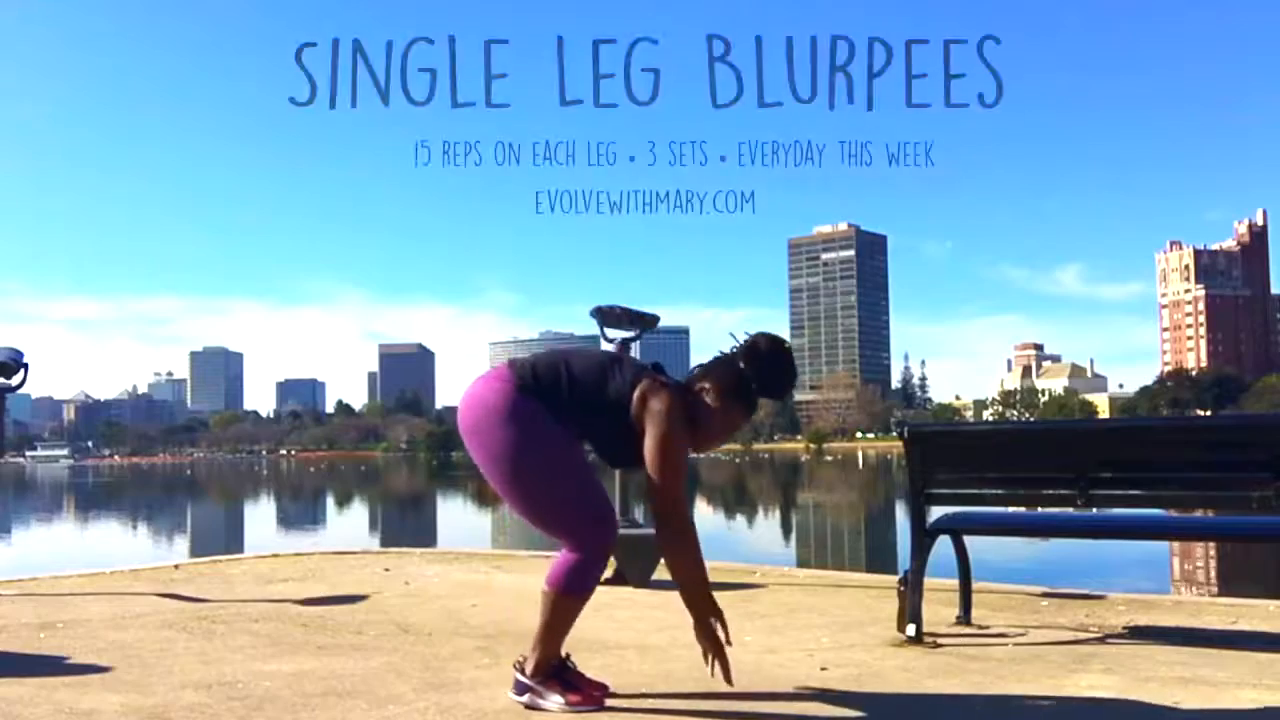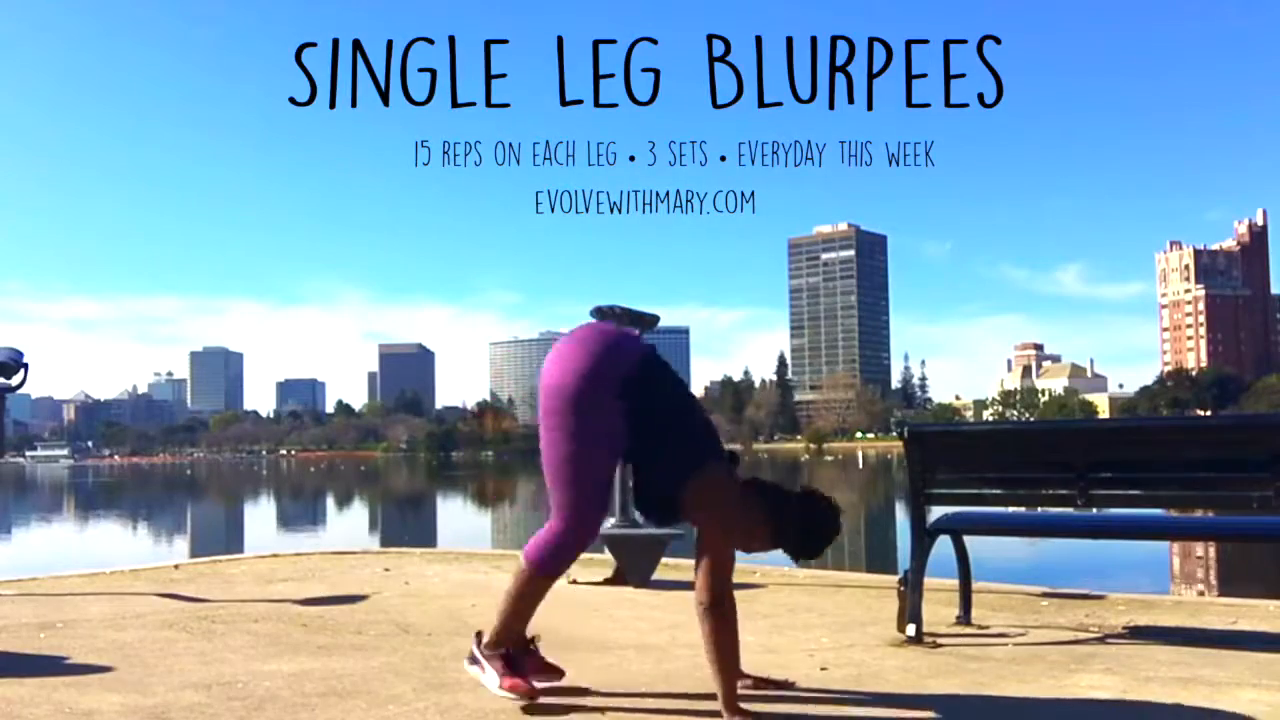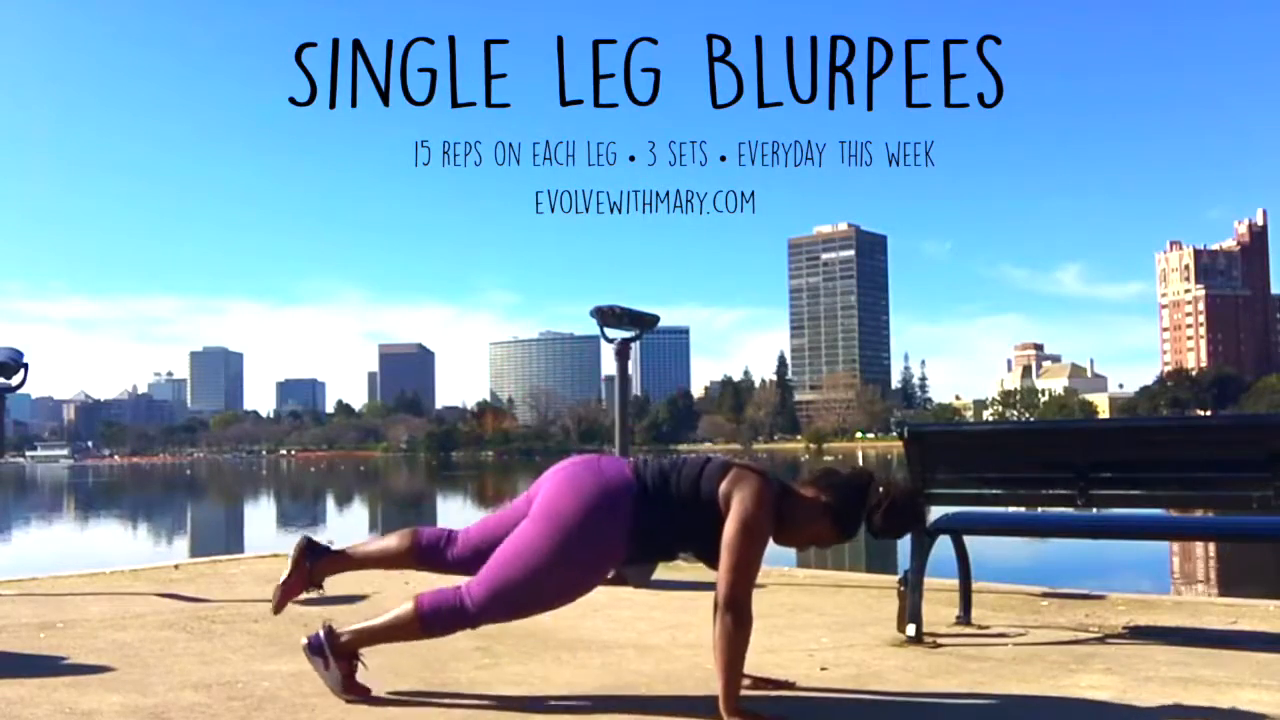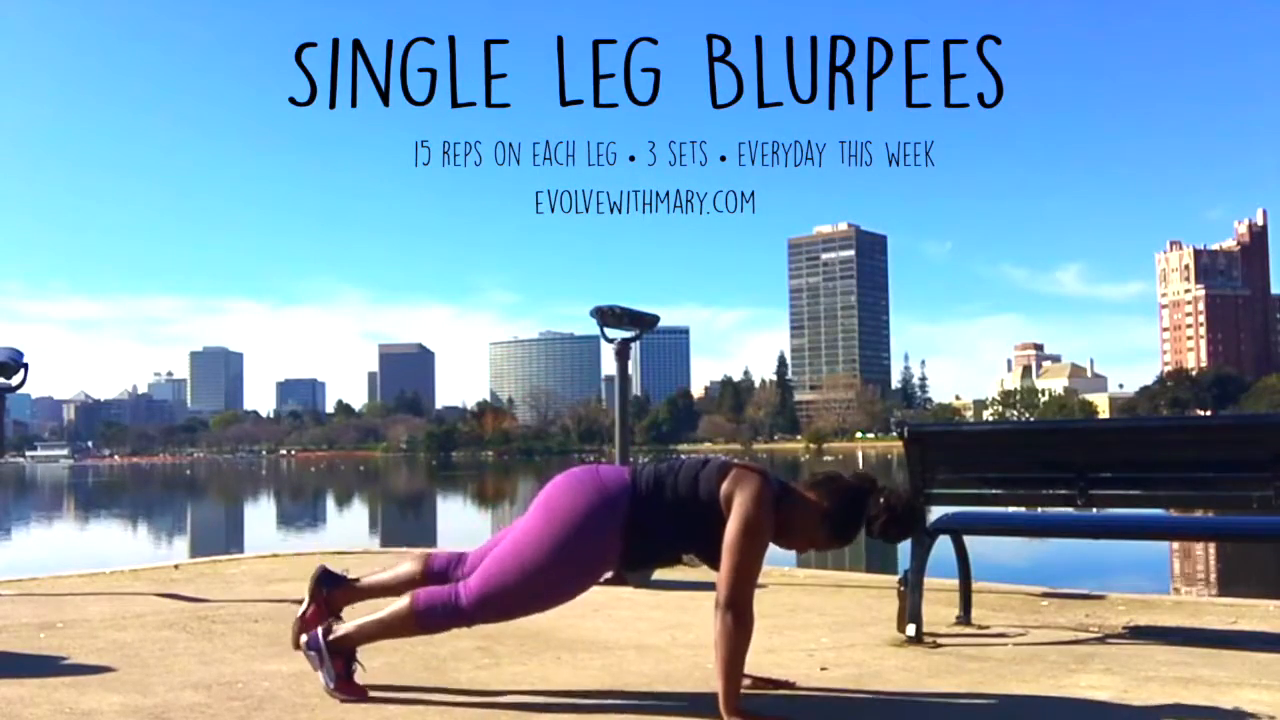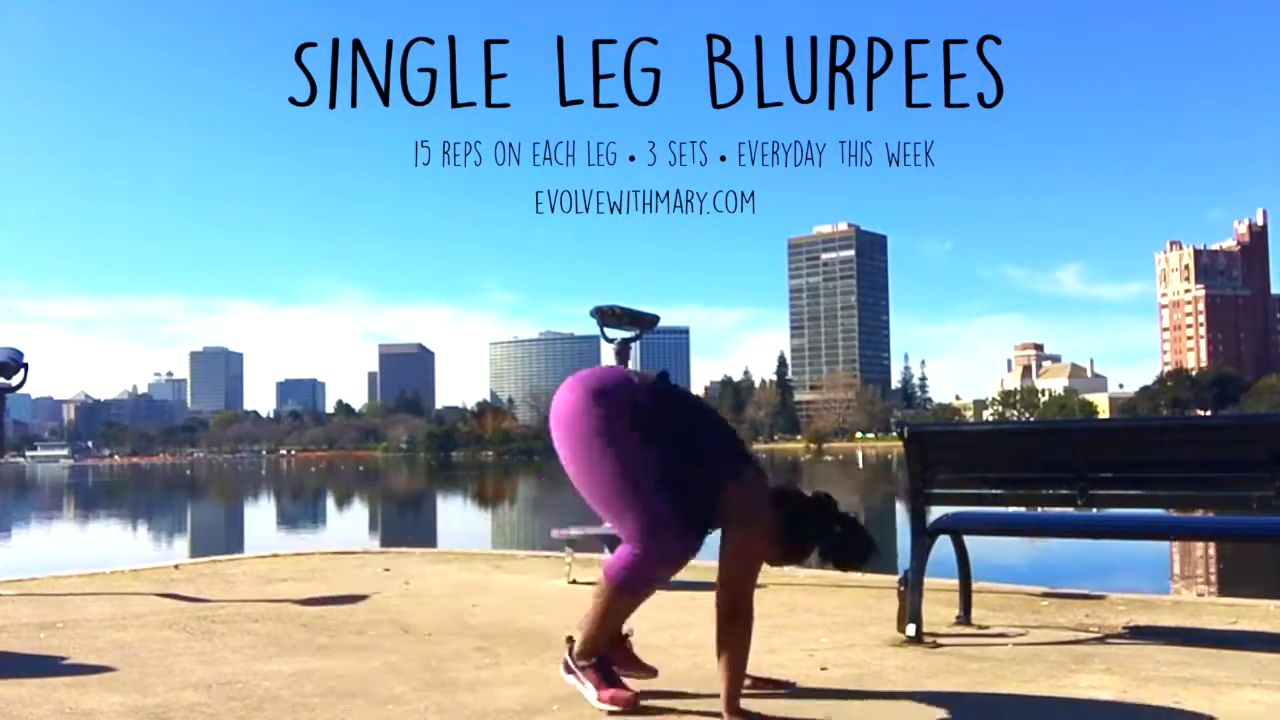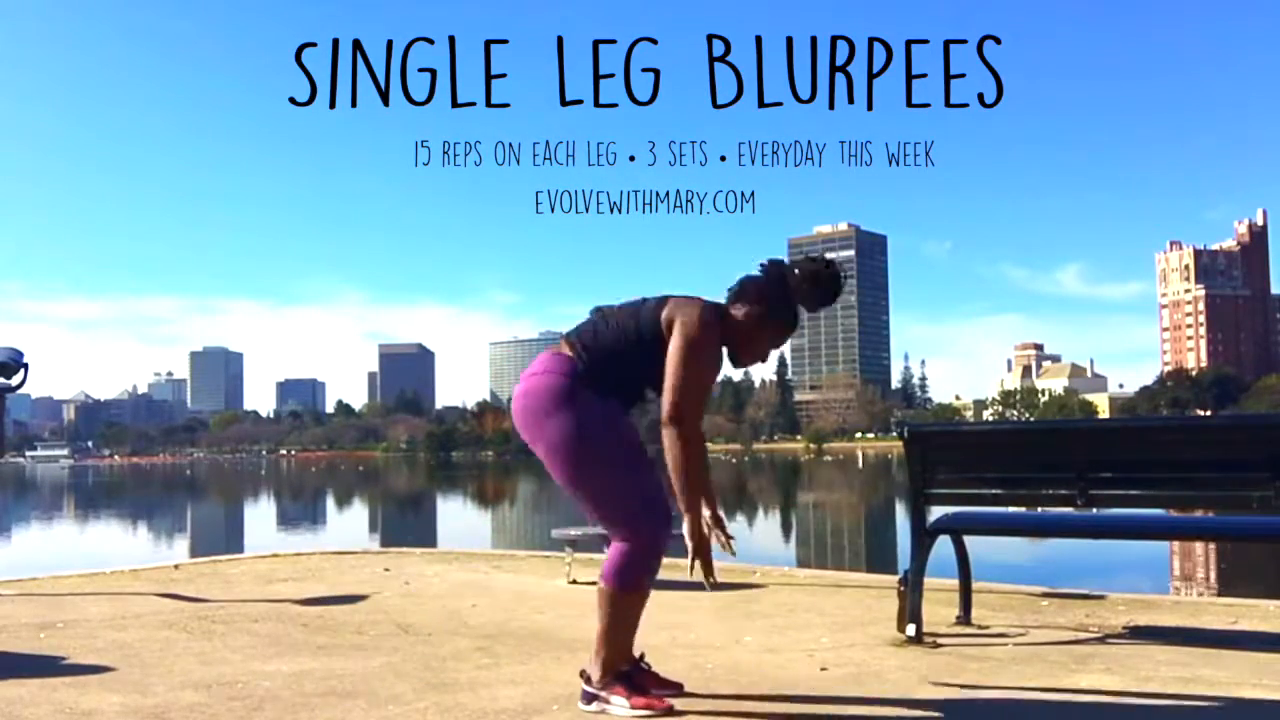
dt=0.5s
person 1, frame 1
left shoulder: (669, 411)
right shoulder: (666, 409)
left elbow: (673, 522)
right elbow: (672, 525)
left wrist: (706, 609)
right wrist: (704, 616)
left hip: (511, 410)
right hip: (499, 409)
left knee: (595, 533)
right knee: (593, 537)
left ankle: (548, 661)
right ankle: (535, 672)
person 1, frame 2
left shoulder: (716, 496)
right shoulder: (731, 508)
left elbow: (715, 597)
right elbow: (713, 603)
left wrist: (732, 670)
left knee: (576, 526)
right knee: (574, 527)
left ankle: (513, 641)
right ankle: (494, 647)
person 1, frame 3
left shoulder: (754, 496)
right shoulder: (759, 502)
left elbow: (729, 597)
right elbow: (732, 605)
left hip: (581, 485)
right hip: (591, 516)
left knee: (456, 552)
right knee: (476, 600)
left ankle: (319, 559)
right ankle: (338, 641)
person 1, frame 4
left shoulder: (756, 498)
right shoulder: (760, 501)
left elbow: (730, 599)
right elbow: (732, 605)
left hip: (589, 501)
right hip: (590, 520)
left knee: (464, 570)
right knee: (472, 599)
left ankle: (337, 590)
right ankle: (336, 640)
person 1, frame 5
left shoulder: (744, 500)
right shoulder: (752, 508)
left elbow: (734, 595)
right elbow: (734, 601)
left wrist: (734, 669)
left knee: (671, 543)
right knee: (656, 543)
left ankle: (607, 642)
right ankle: (582, 656)
person 1, frame 6
left shoulder: (704, 337)
right shoulder: (700, 324)
left elbow: (687, 431)
right elbow: (674, 421)
left wrist: (706, 506)
right wrist: (693, 517)
left hip: (573, 397)
right hip: (556, 395)
left knee: (646, 523)
right knee: (643, 529)
left ankle: (619, 665)
right ankle: (604, 680)
